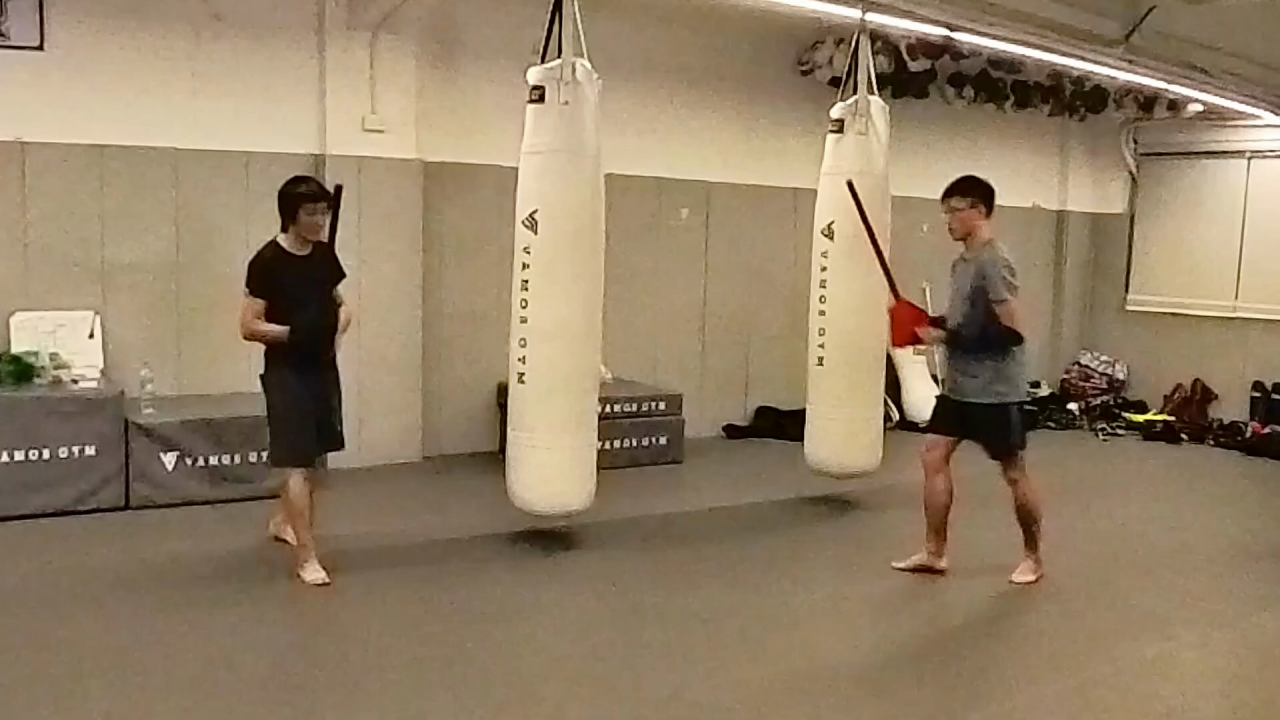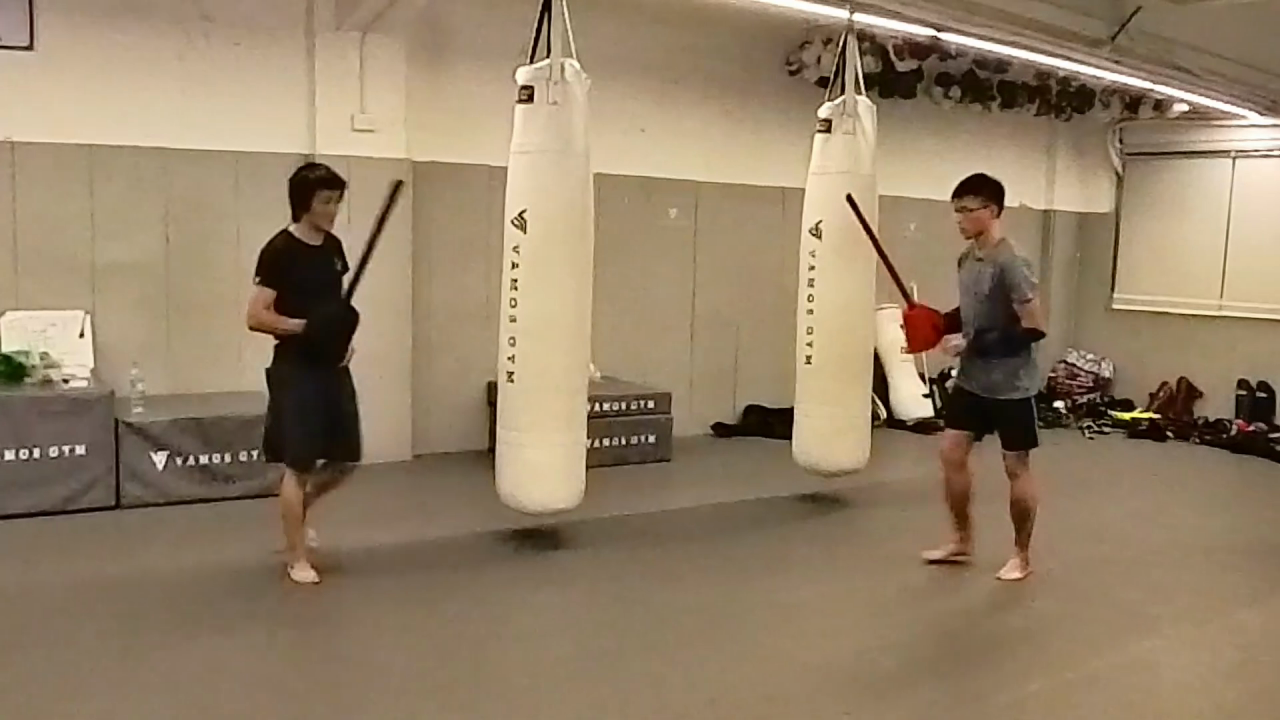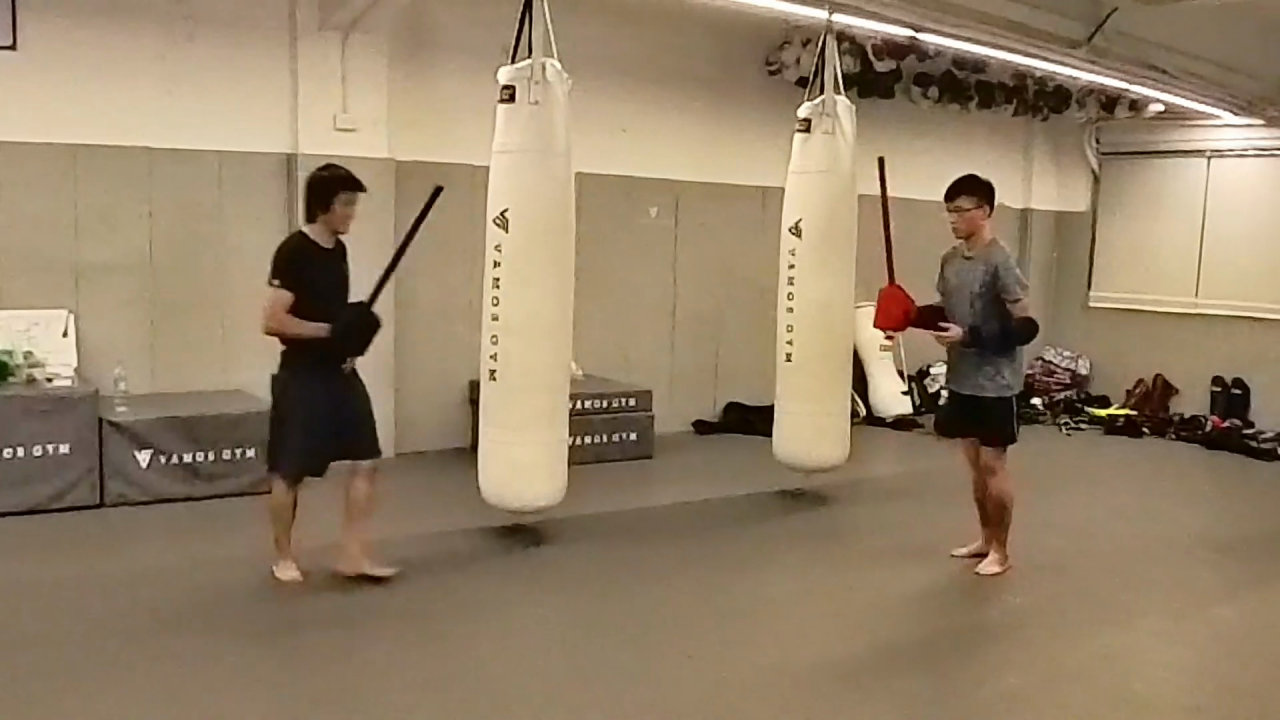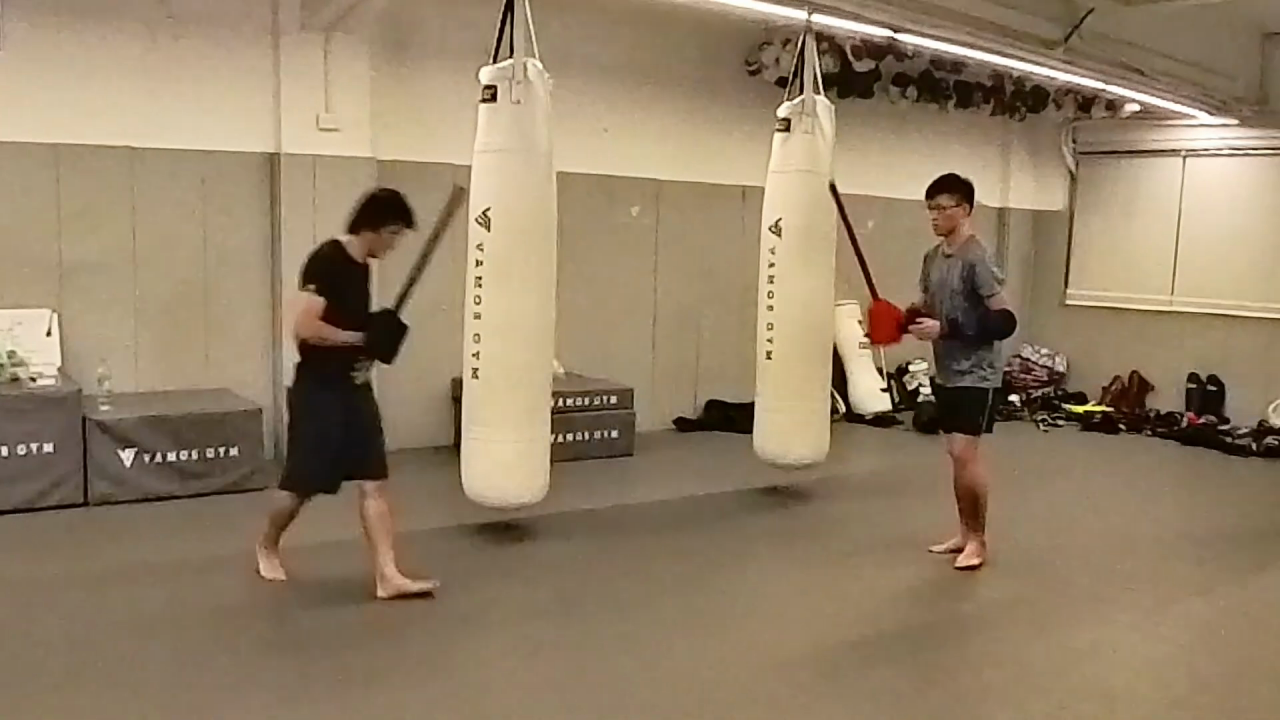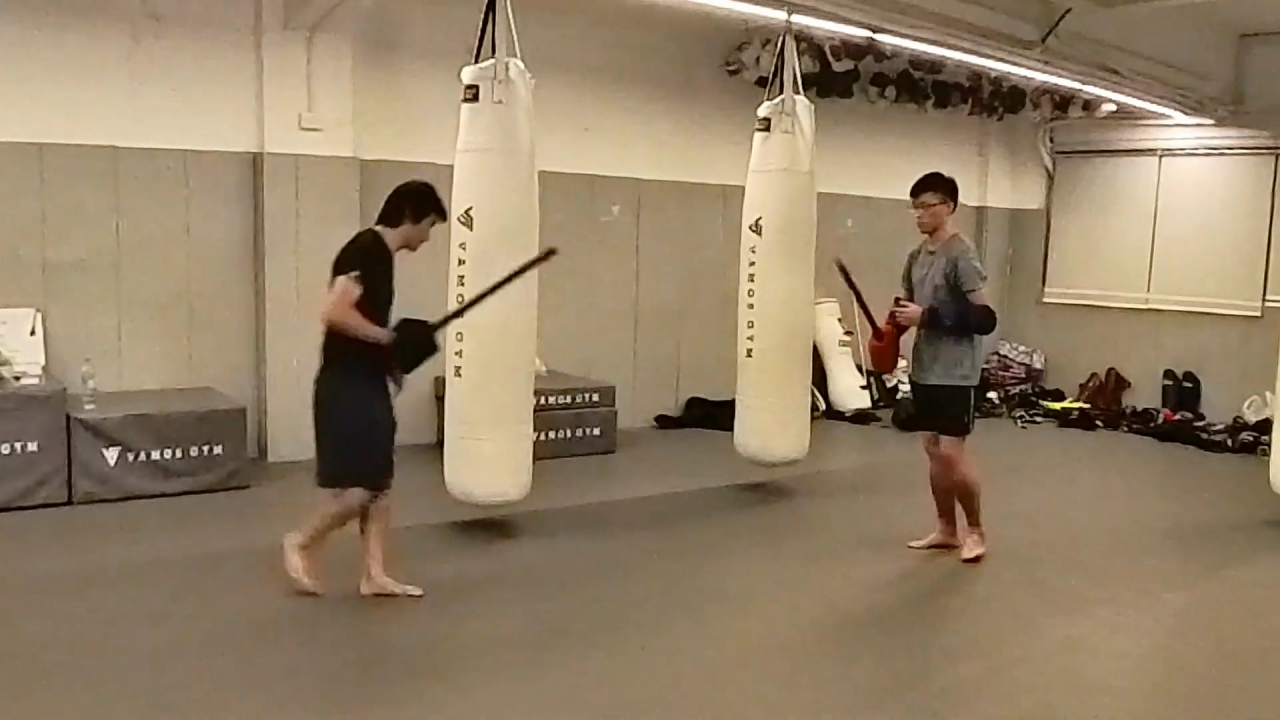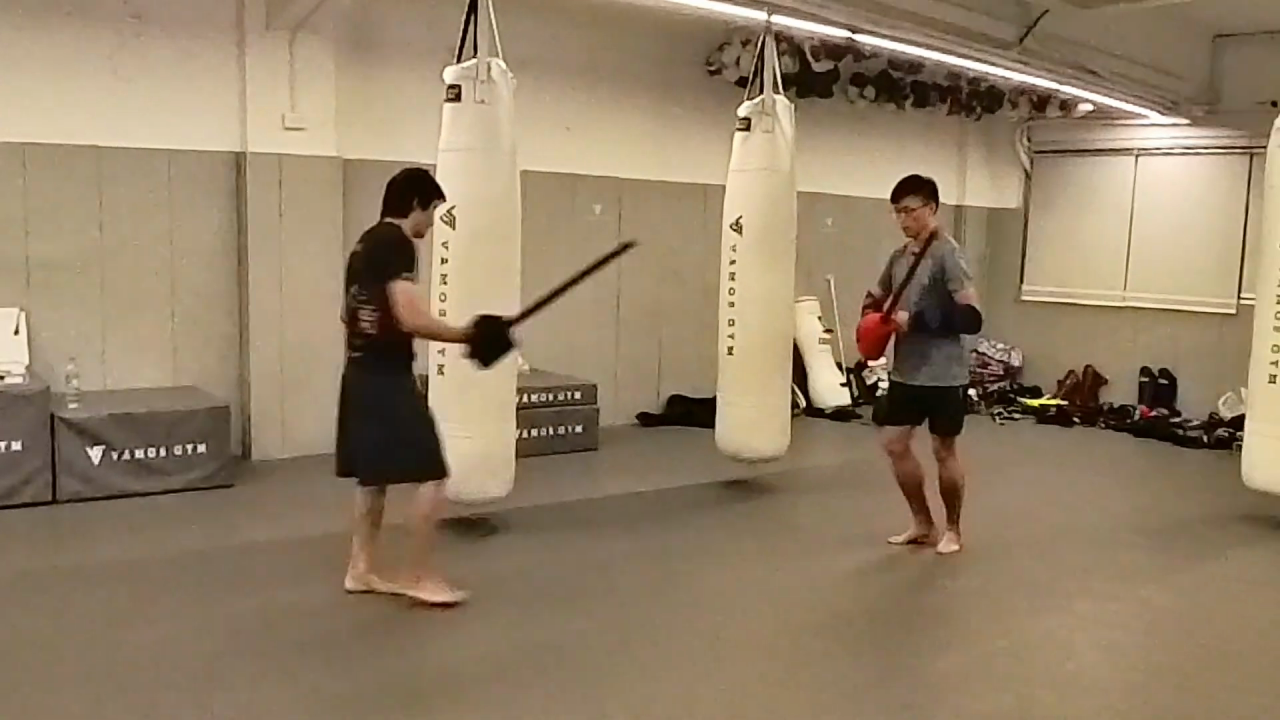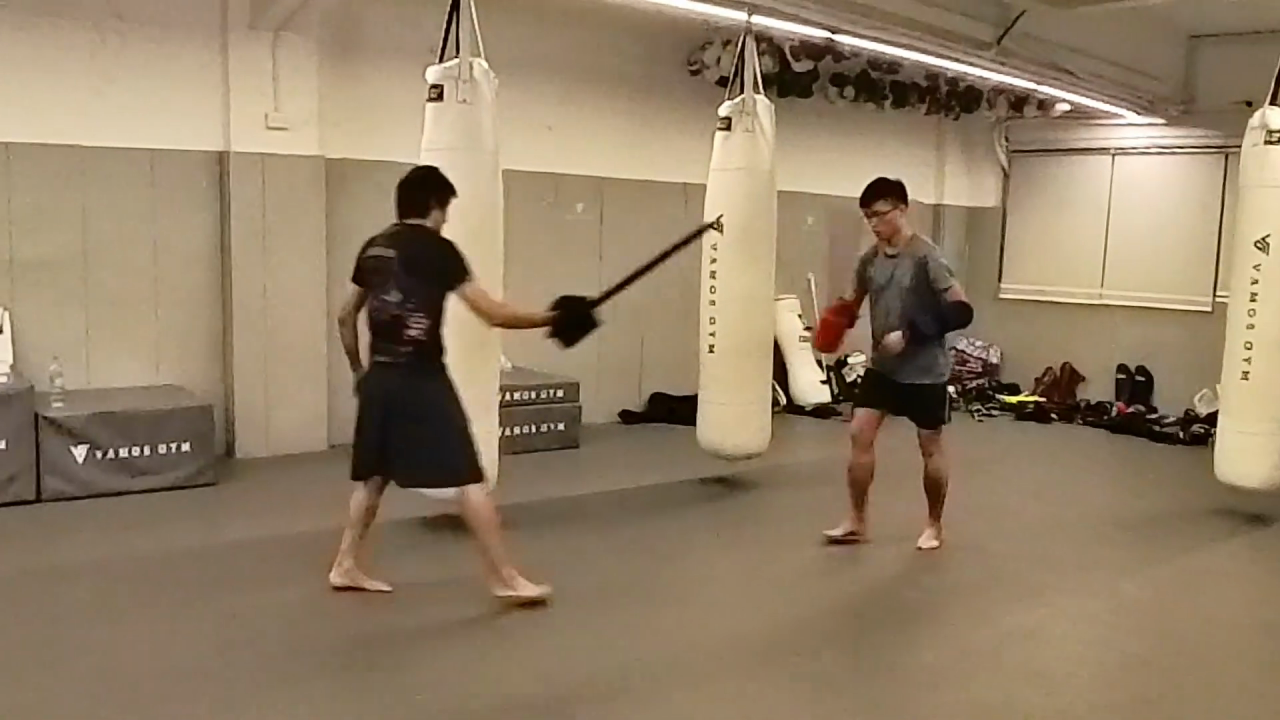
dt=0.2s
person 1, frame 1
left shoulder: (326, 255)
right shoulder: (267, 261)
left elbow: (340, 306)
right elbow: (248, 325)
left wrist: (337, 326)
right wrist: (290, 332)
left hip: (322, 369)
right hip: (286, 371)
left knee: (313, 459)
right knee: (298, 465)
left ankle: (282, 519)
right ankle: (307, 558)
person 1, frame 2
left shoulder: (334, 247)
right shoulder: (279, 251)
right elbow: (255, 317)
right wrist: (307, 327)
left hip: (333, 367)
right hip: (295, 370)
left knee: (344, 458)
right knee: (297, 466)
left ankle: (298, 511)
right ankle: (296, 557)
person 1, frame 3
left shoulder: (337, 249)
right shoulder: (293, 252)
right elbow: (273, 321)
right wrist: (330, 331)
left hip: (339, 370)
right hip: (302, 376)
left knee: (364, 462)
right knee: (291, 473)
left ankle: (353, 554)
right ankle: (283, 555)
person 1, frame 4
left shoulder: (361, 266)
right shoulder: (327, 262)
right elbow: (304, 328)
left wrist: (363, 354)
right wrist: (358, 338)
left hip: (352, 388)
right hip: (318, 389)
left knee: (374, 482)
right knee: (303, 485)
left ankle: (389, 576)
right ankle: (268, 545)
person 1, frame 5
left shoulder: (378, 254)
right shoulder: (366, 250)
right elbow: (337, 313)
left wrist: (388, 361)
right wrist: (391, 341)
left hip: (361, 379)
right hip: (350, 382)
left knee: (372, 482)
right knee: (362, 486)
left ankle: (374, 575)
right ankle: (301, 543)
person 1, frame 6
left shoulder: (369, 242)
right shoulder: (395, 246)
right elbow: (410, 319)
right wrist: (467, 334)
left hip: (360, 372)
right hip: (385, 375)
left knee: (373, 477)
right knee: (428, 476)
left ankle: (361, 570)
right ankle: (420, 576)
person 1, frame 7
left shoulder: (374, 247)
right shoulder: (437, 249)
left elbow: (345, 316)
right elbow: (492, 313)
left wrist: (357, 367)
right wrist: (550, 317)
left hip: (379, 375)
right hip: (421, 377)
left knee: (371, 475)
right knee: (468, 479)
left ankle: (345, 566)
right ankle: (507, 580)
person 2, frame 1
left shoulder: (994, 264)
right shoulder: (961, 262)
left elbow: (1010, 332)
left wrist: (946, 338)
right wrist: (933, 327)
left hip: (995, 390)
right hip: (959, 386)
left knee: (1013, 473)
right knee: (933, 459)
left ankle: (1033, 558)
right ankle: (933, 552)
person 2, frame 2
left shoulder: (1011, 264)
right shoulder: (966, 259)
left elbow: (1032, 330)
left wrist: (970, 343)
right wrist: (941, 325)
left hip: (1010, 385)
right hip: (970, 379)
left knee: (1016, 468)
right knee: (951, 454)
left ankle: (1022, 554)
right ankle: (961, 540)
person 2, frame 3
left shoulder: (1000, 263)
right shoulder: (950, 259)
left elbow: (1026, 327)
left wrist: (969, 336)
left hip: (995, 382)
right hip: (961, 379)
left knee: (992, 464)
right knee: (973, 461)
left ankle: (1000, 550)
right ankle: (987, 538)
person 2, frame 4
left shoulder: (978, 259)
right shoulder: (932, 257)
left elbow: (1004, 321)
left wrist: (947, 329)
right wrist: (908, 321)
left hip: (976, 374)
right hip: (946, 372)
left knee: (966, 453)
right knee: (956, 453)
left ankle: (977, 542)
right ankle: (967, 533)
person 2, frame 5
left shoulder: (962, 255)
right shoulder: (916, 256)
left elbow: (985, 318)
left wrist: (928, 316)
right wrist: (894, 326)
left hip: (955, 374)
right hip: (924, 371)
left knee: (952, 454)
right knee: (933, 450)
left ankle: (976, 531)
right ankle: (947, 529)
person 2, frame 6
left shoulder: (948, 256)
right shoulder: (898, 257)
left elbow: (971, 317)
right elbow: (875, 299)
left wrist: (916, 321)
left hip: (942, 374)
right hip: (905, 371)
left knee: (944, 453)
right knee: (895, 446)
left ankle: (953, 529)
right ankle: (922, 524)
person 2, frame 7
left shoulder: (926, 256)
right shoulder: (870, 259)
left elbow: (961, 310)
right elbow: (851, 306)
left wrist: (911, 333)
right wrist: (837, 319)
left hip: (926, 370)
right hip: (883, 367)
left knee: (931, 447)
right knee: (860, 435)
left ankle: (934, 524)
right ankle: (856, 520)
